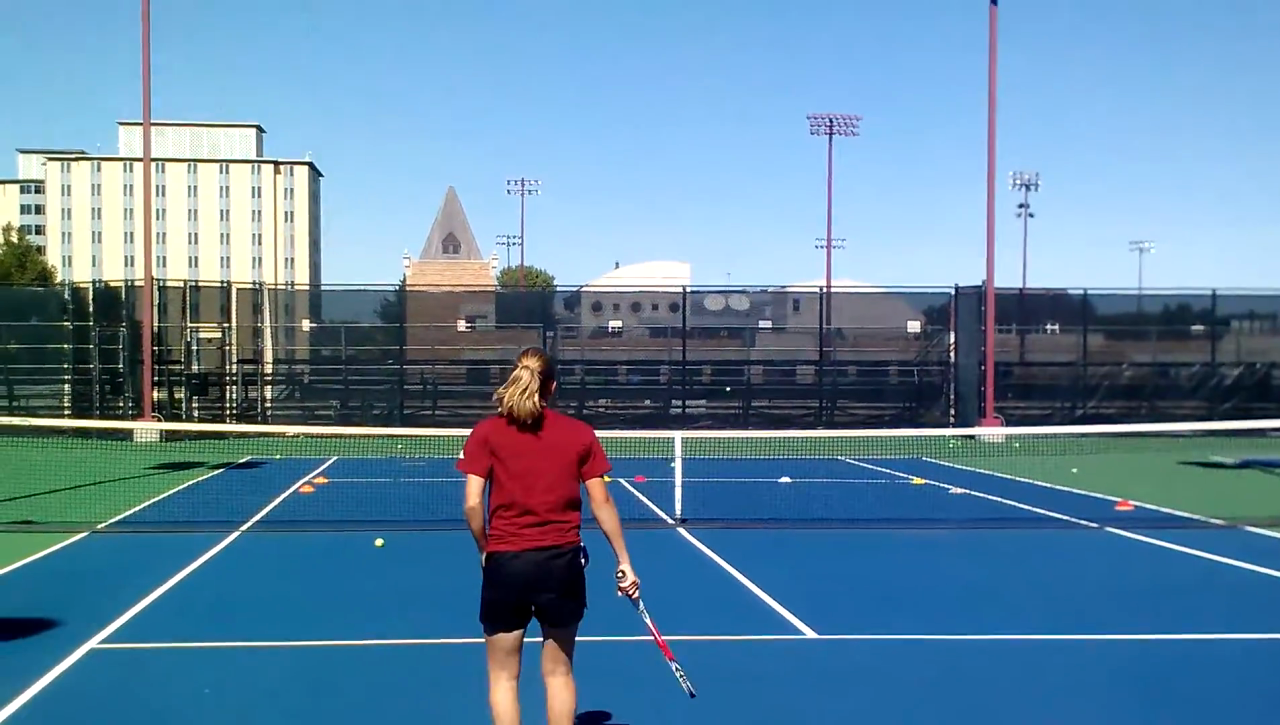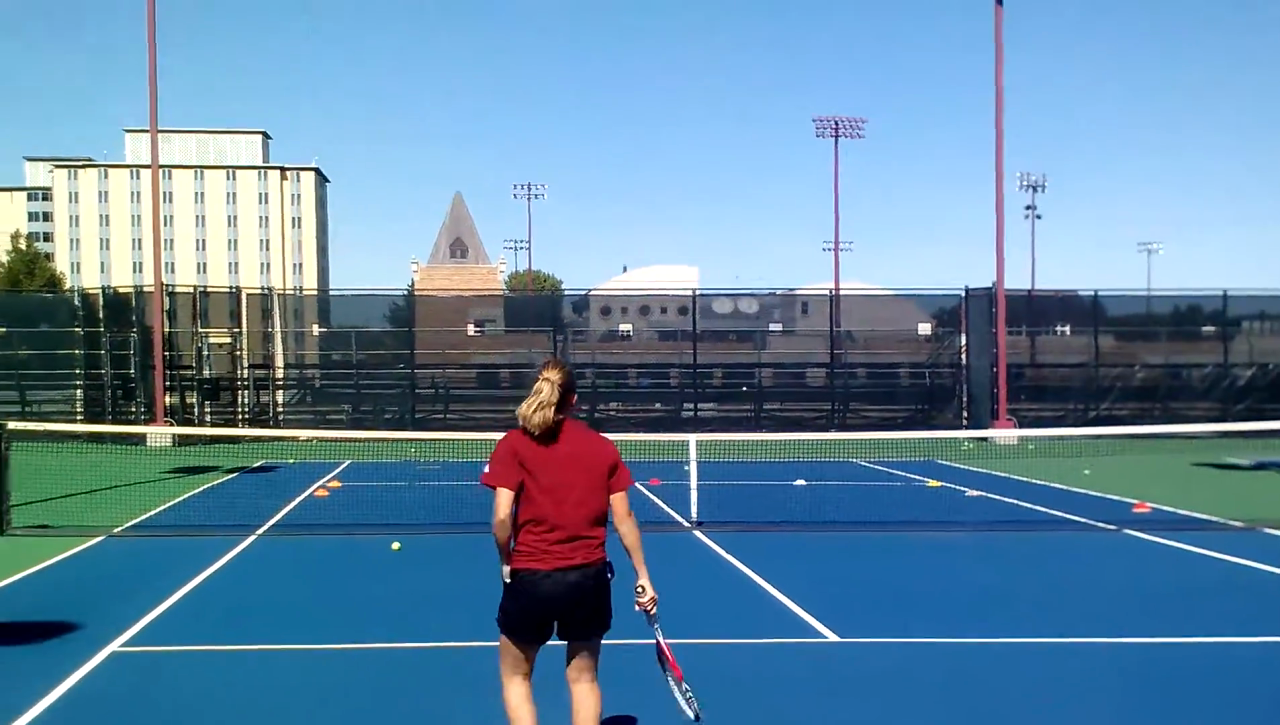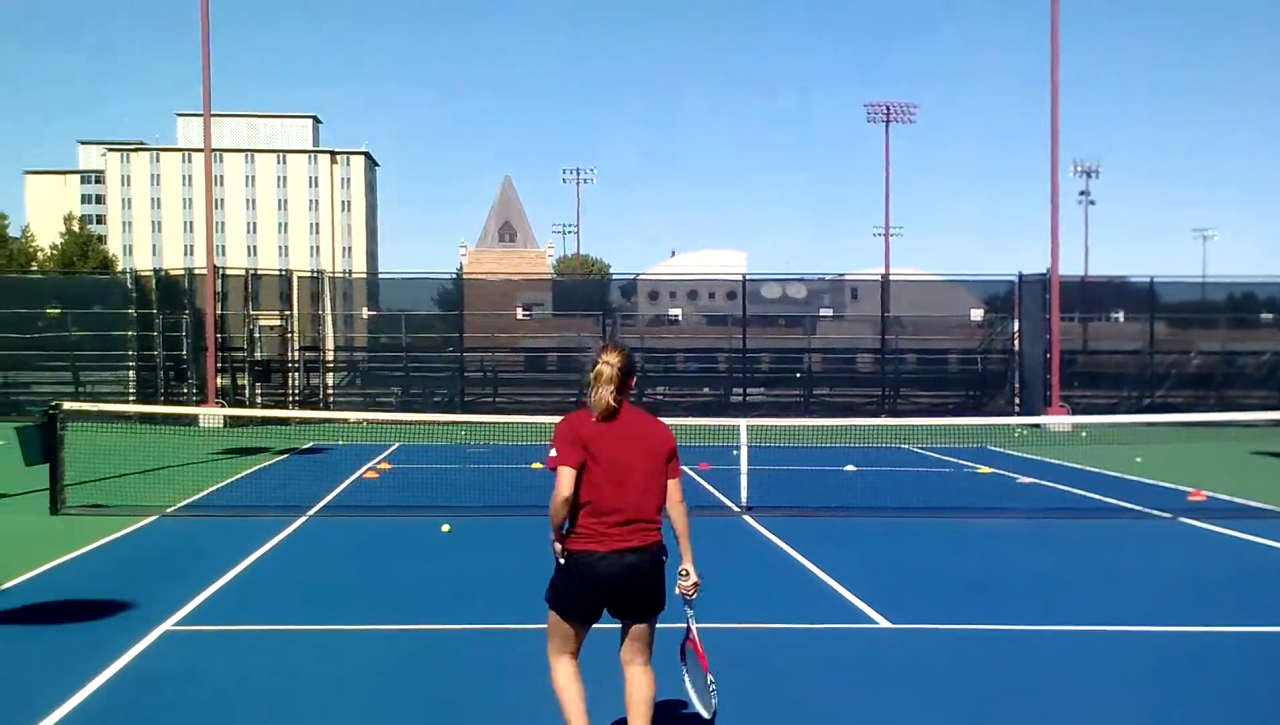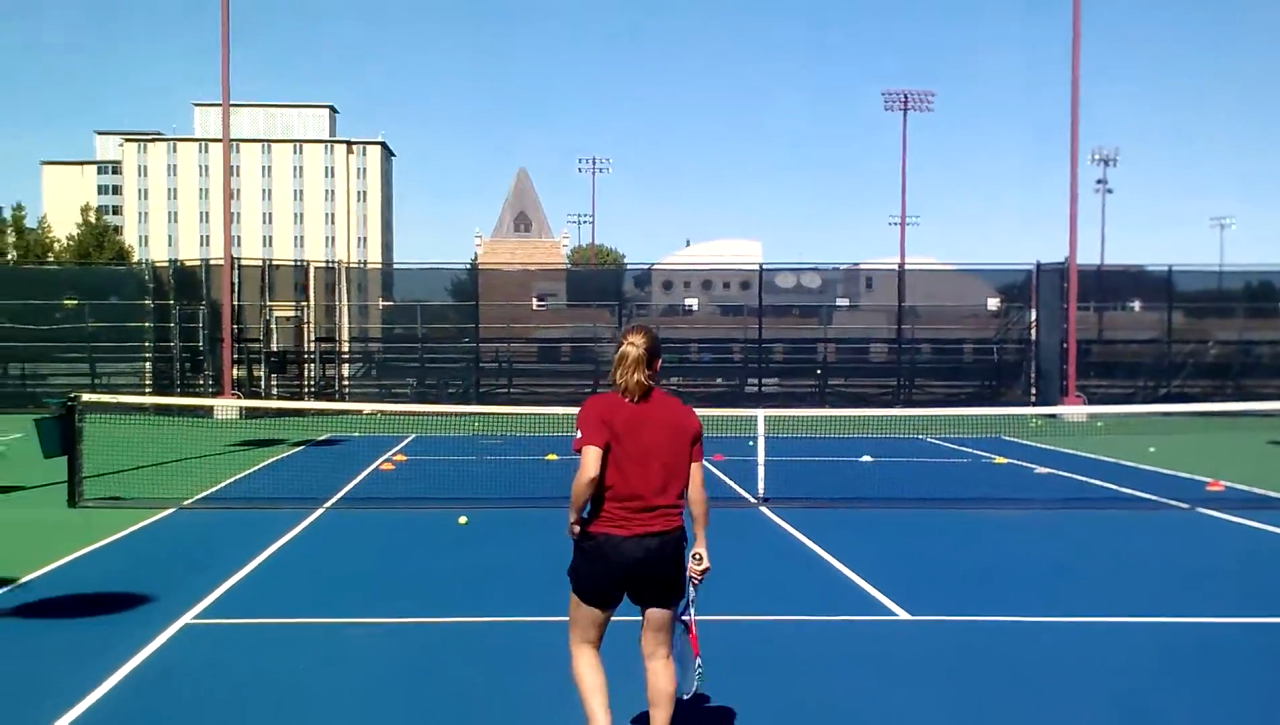
dt=0.1s
person 1, frame 1
left shoulder: (486, 431)
right shoulder: (580, 433)
left elbow: (472, 504)
right elbow: (602, 502)
left wrist: (485, 546)
right wrist: (624, 561)
left hip: (507, 562)
right hip: (562, 560)
left knee: (504, 676)
right knee: (558, 669)
person 1, frame 2
left shoulder: (513, 445)
right shoulder: (604, 447)
left elbow: (502, 516)
right elbow: (624, 517)
left wrist: (506, 560)
right wrist: (643, 576)
left hip: (531, 577)
right hip: (589, 576)
left knee: (515, 675)
right knee: (583, 677)
person 1, frame 3
left shoulder: (574, 426)
right shoulder: (661, 432)
left elbow: (564, 493)
right elbow: (675, 504)
left wrist: (556, 537)
right wrist: (687, 562)
left hip: (586, 558)
right hip: (644, 560)
left knee: (561, 654)
right knee: (637, 662)
person 1, frame 4
left shoulder: (599, 407)
right shoulder: (686, 414)
left elbow: (589, 473)
right elbow: (696, 488)
left wrist: (575, 516)
right wrist: (700, 544)
left hip: (606, 542)
right hip: (666, 545)
left knee: (583, 646)
right knee: (658, 653)
